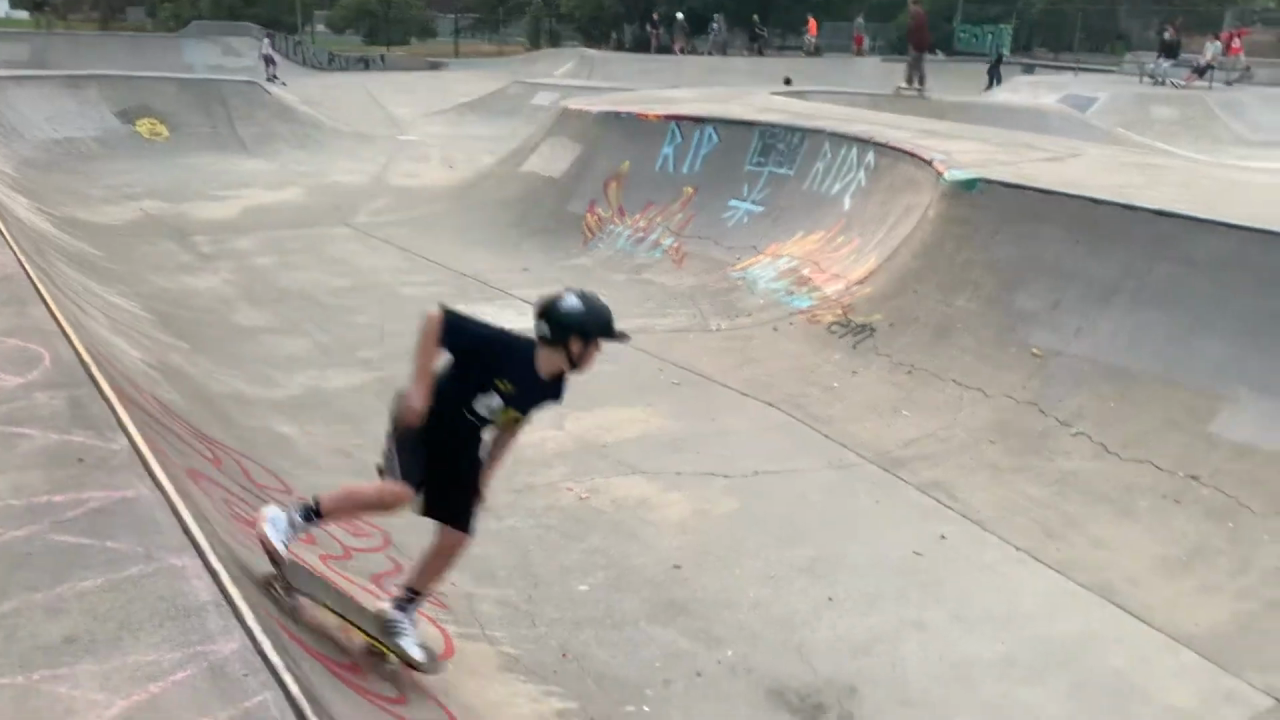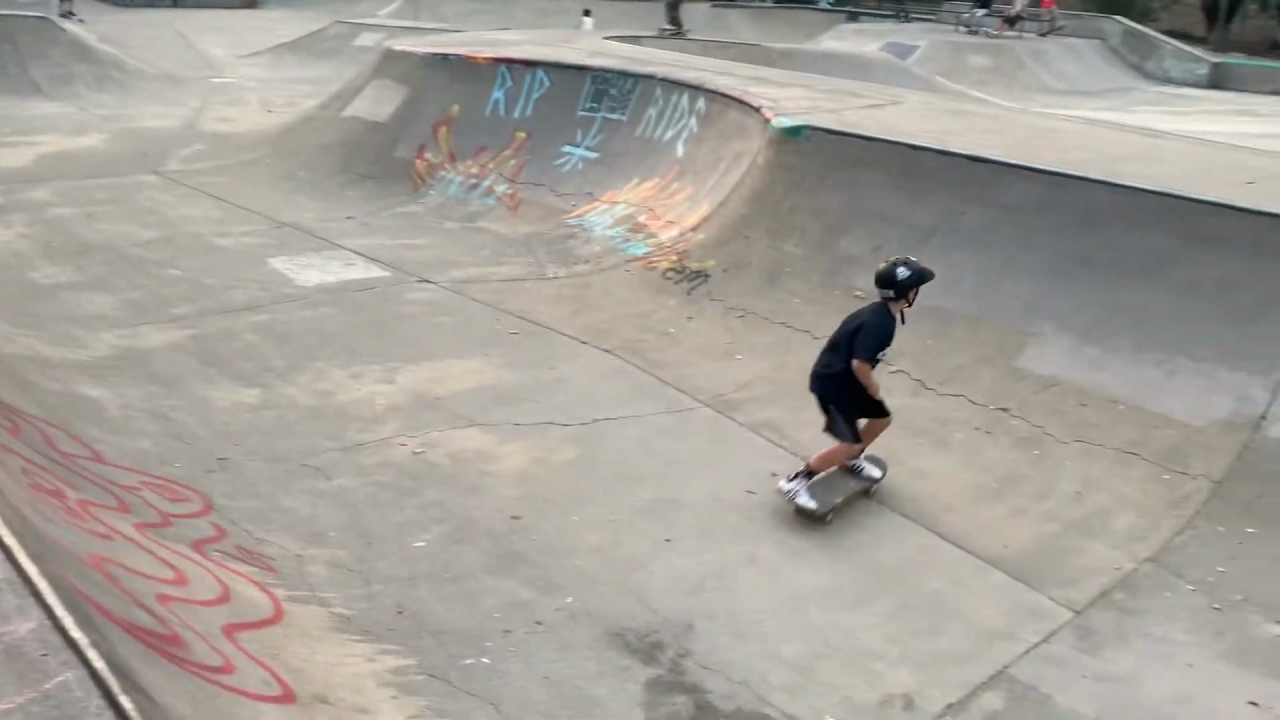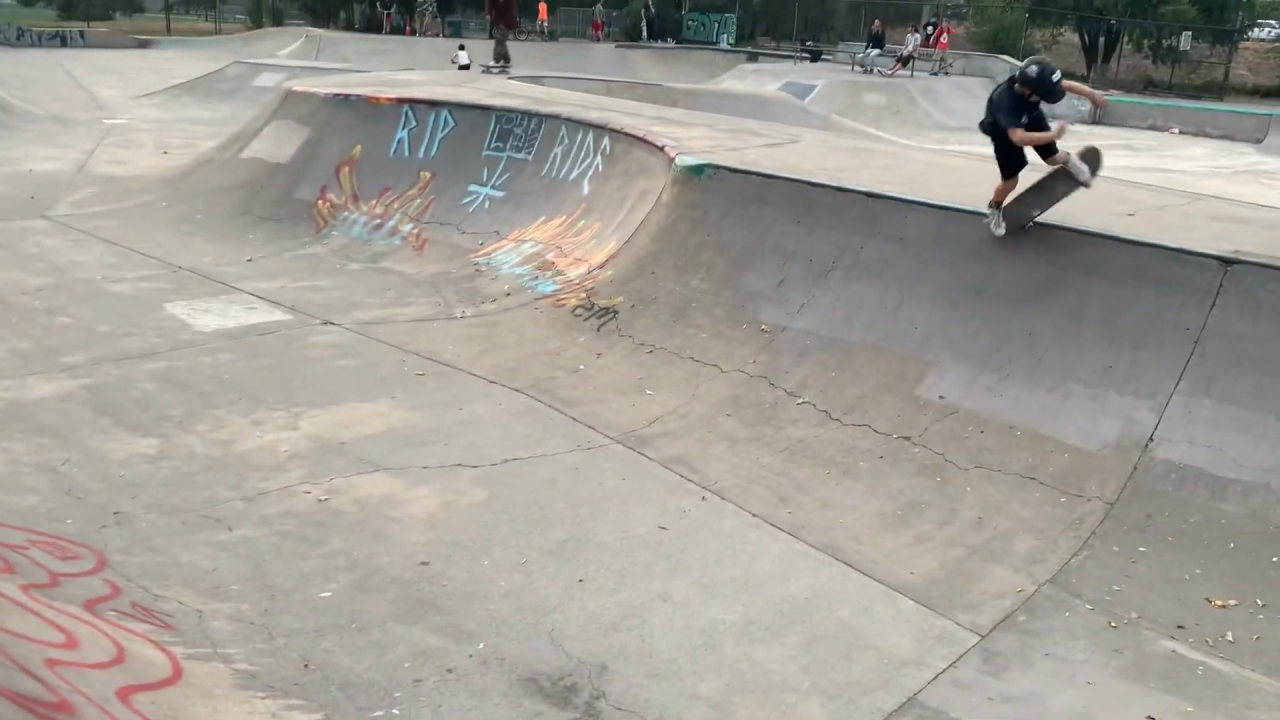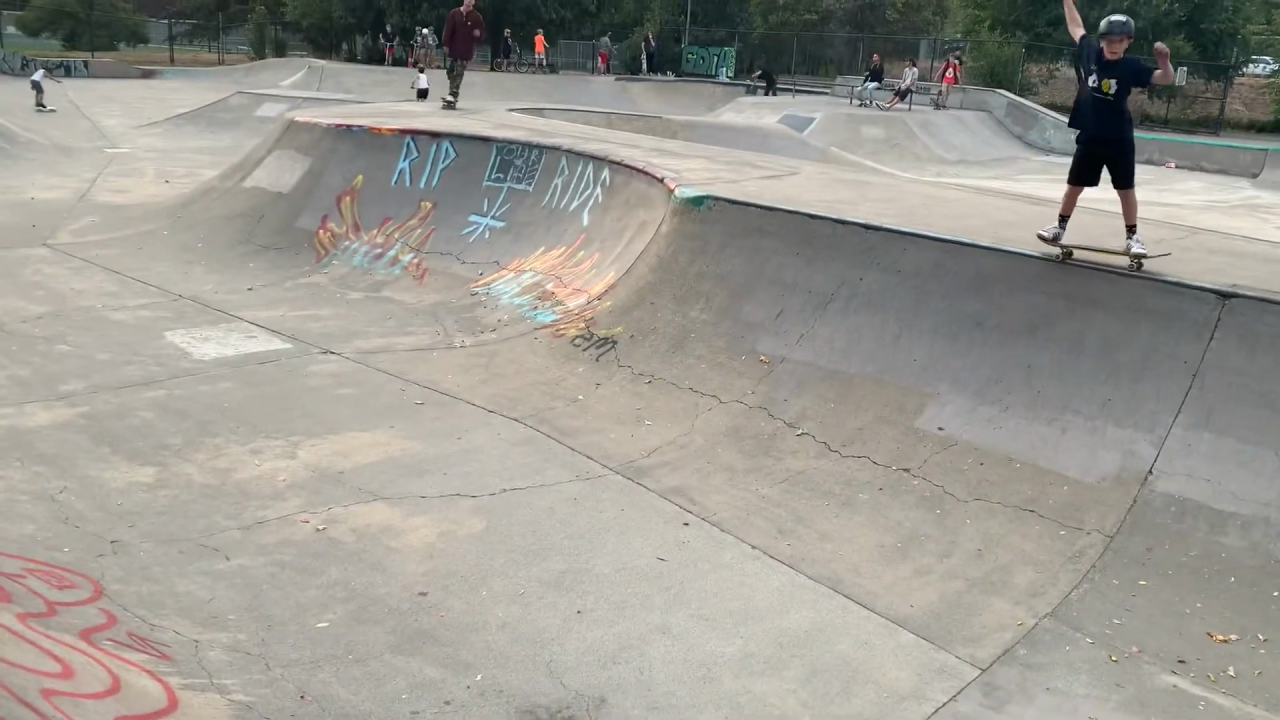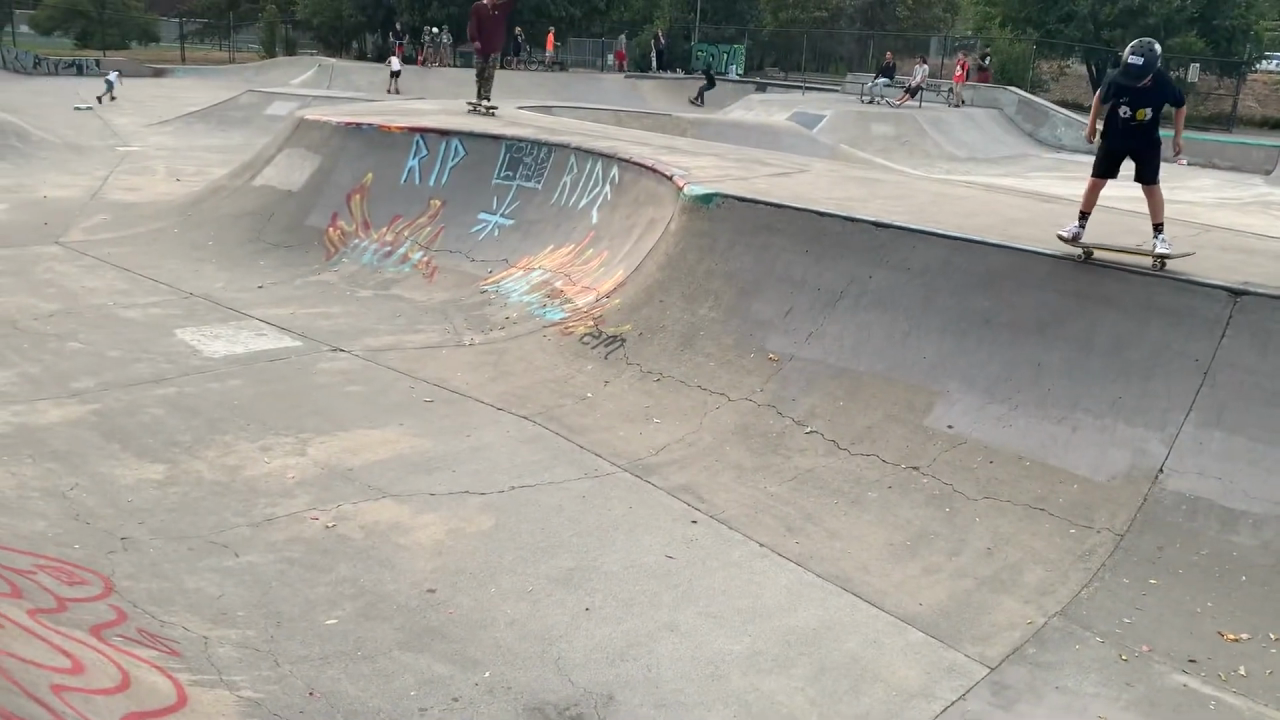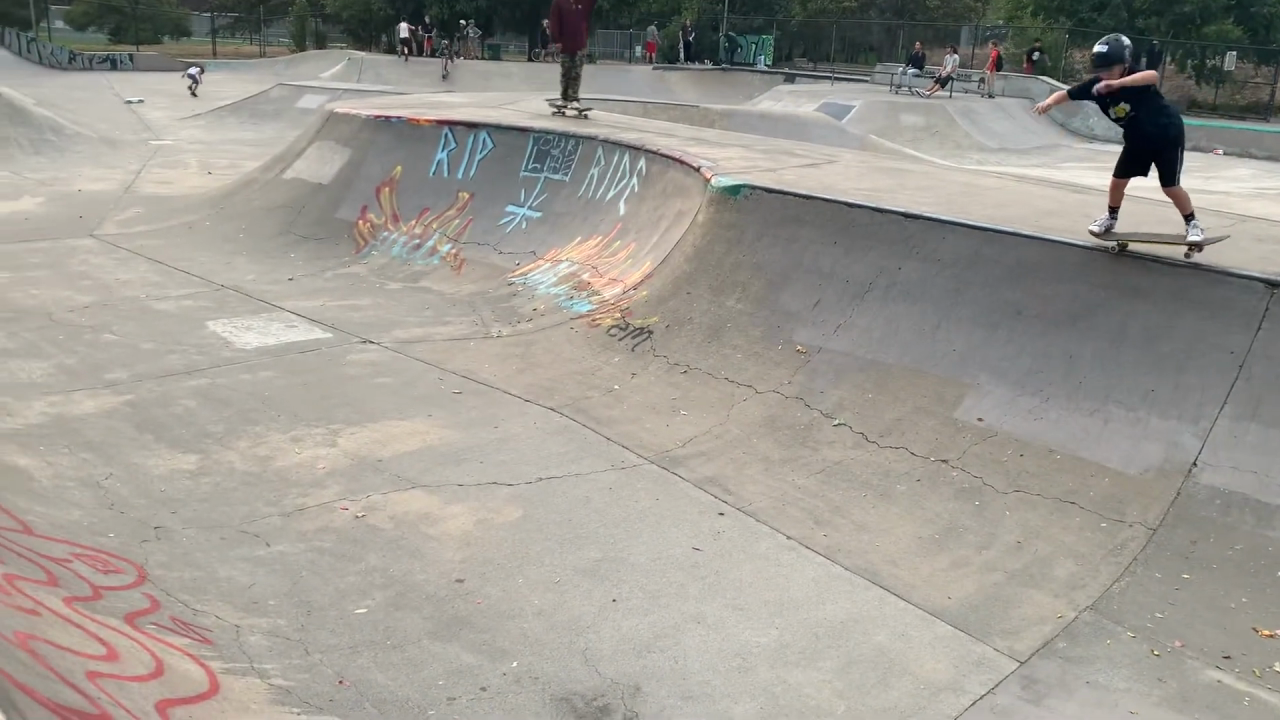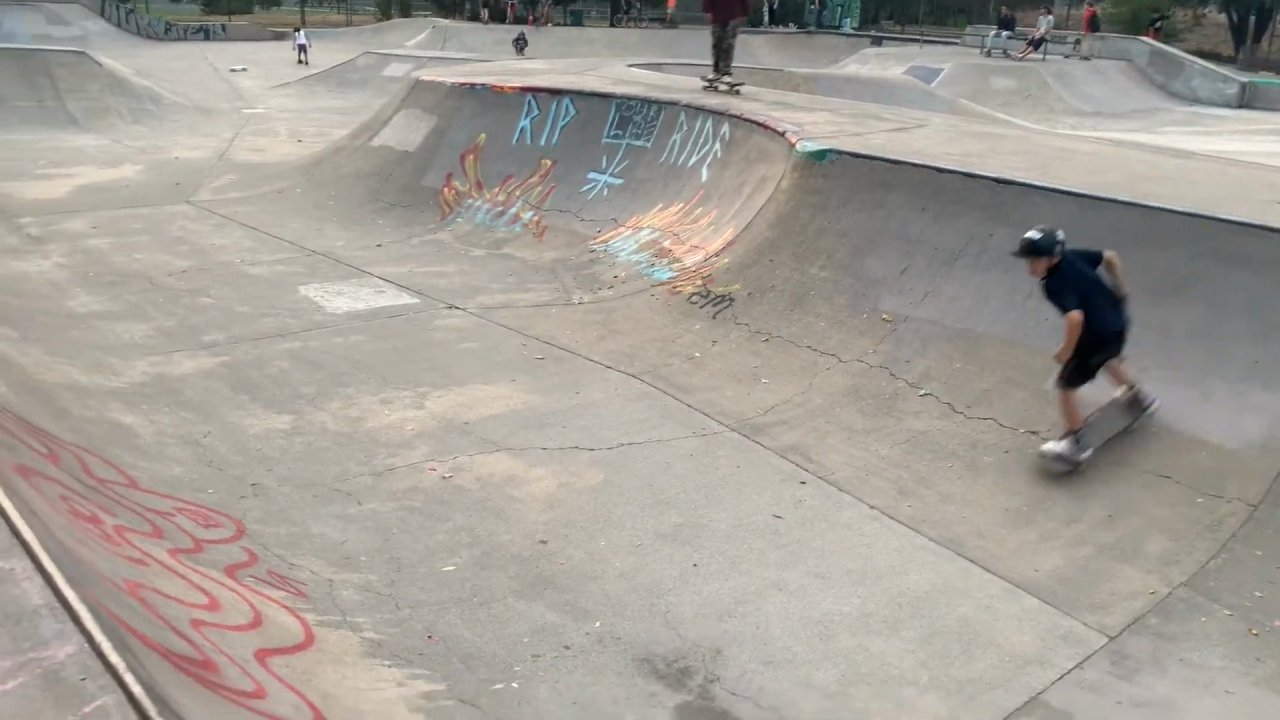
dt=0.7s
person 1, frame 1
left shoulder: (551, 386)
right shoulder: (503, 348)
right elbow: (436, 318)
left wrist: (487, 469)
right wrist: (419, 387)
left hip: (463, 440)
right hip: (423, 423)
left knee: (456, 535)
right knee: (397, 494)
left ankle: (401, 613)
right ankle: (297, 516)
person 1, frame 2
left shoulder: (877, 312)
right shoulder: (881, 324)
left elbow: (848, 337)
right elbow: (860, 365)
right wrist: (873, 390)
left hip: (847, 379)
right hip: (832, 385)
left knee: (882, 419)
right knee: (851, 444)
left ankle: (853, 460)
right ankle: (795, 481)
person 1, frame 3
left shoulder: (1037, 86)
right shoulder: (1005, 100)
left elbow: (1065, 84)
right elbow: (1017, 137)
left wrist: (1091, 94)
right wrist: (1052, 134)
left hip: (1032, 121)
right hip: (1005, 135)
left knee: (1053, 158)
right knee: (1010, 180)
left ankle: (1068, 159)
right ankle: (995, 208)
person 1, frame 4
left shoulder: (1132, 66)
right shoulder: (1090, 53)
left elbow: (1166, 79)
right elbow: (1076, 26)
left wrist: (1164, 60)
left hip: (1119, 140)
right hip: (1089, 138)
left knee: (1126, 190)
right knee: (1073, 187)
left ankle: (1132, 236)
right ankle: (1060, 228)
person 1, frame 5
left shoulder: (1164, 84)
right shoulder: (1115, 79)
left elbow: (1181, 106)
right elbow: (1100, 98)
left wrist: (1178, 136)
right wrist: (1091, 124)
left hip: (1147, 141)
right hip: (1113, 137)
left knee: (1151, 186)
right knee: (1096, 181)
left ankle: (1159, 235)
right ankle: (1080, 225)
person 1, frame 6
left shoulder: (1137, 80)
right shoulder: (1098, 84)
left elbow: (1153, 75)
right elbow: (1065, 94)
left wrist: (1117, 83)
right wrist: (1048, 102)
left hip: (1167, 135)
right hip: (1137, 137)
left knee: (1170, 187)
right knee: (1118, 180)
left ankle: (1192, 223)
right ankle: (1111, 217)
person 1, frame 7
left shoulder: (1056, 284)
right shoulder: (1076, 258)
left elbow: (1075, 319)
right elbow: (1110, 256)
left wrist: (1066, 349)
right wrist: (1120, 288)
left hip: (1098, 334)
right hip: (1117, 324)
left knee: (1065, 384)
right knee: (1106, 358)
left ankle: (1074, 443)
right ankle: (1138, 397)
